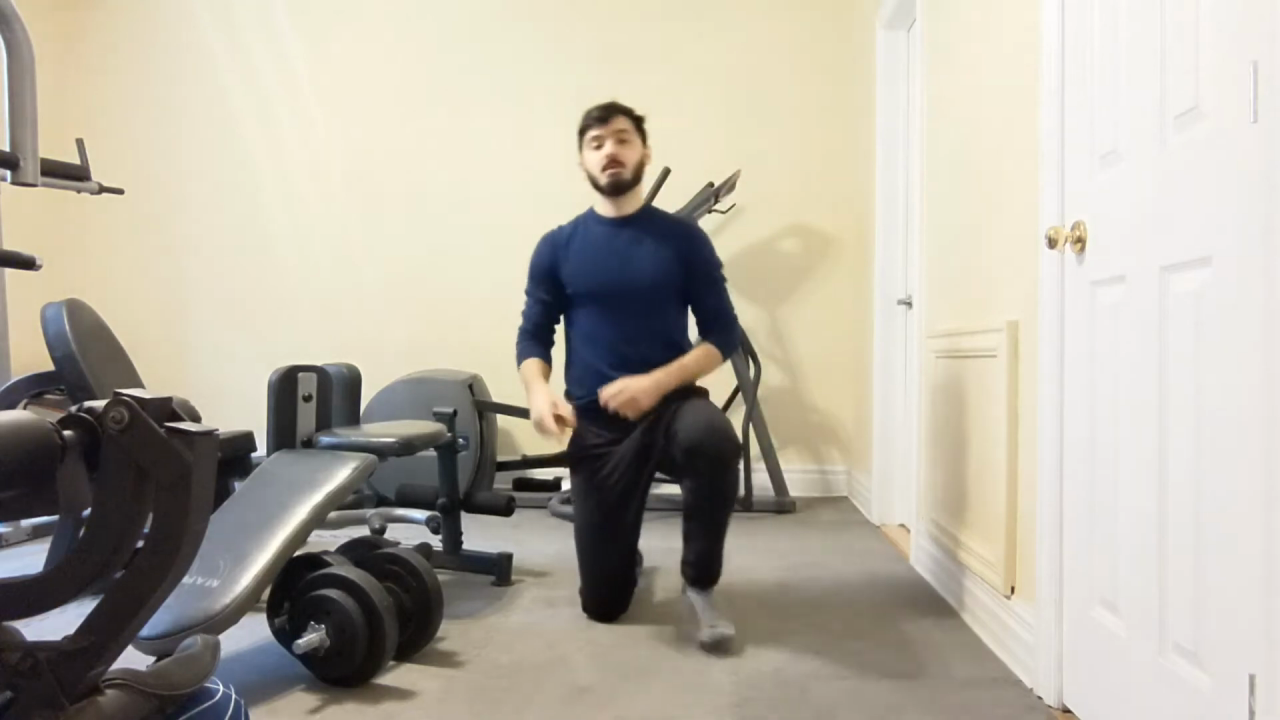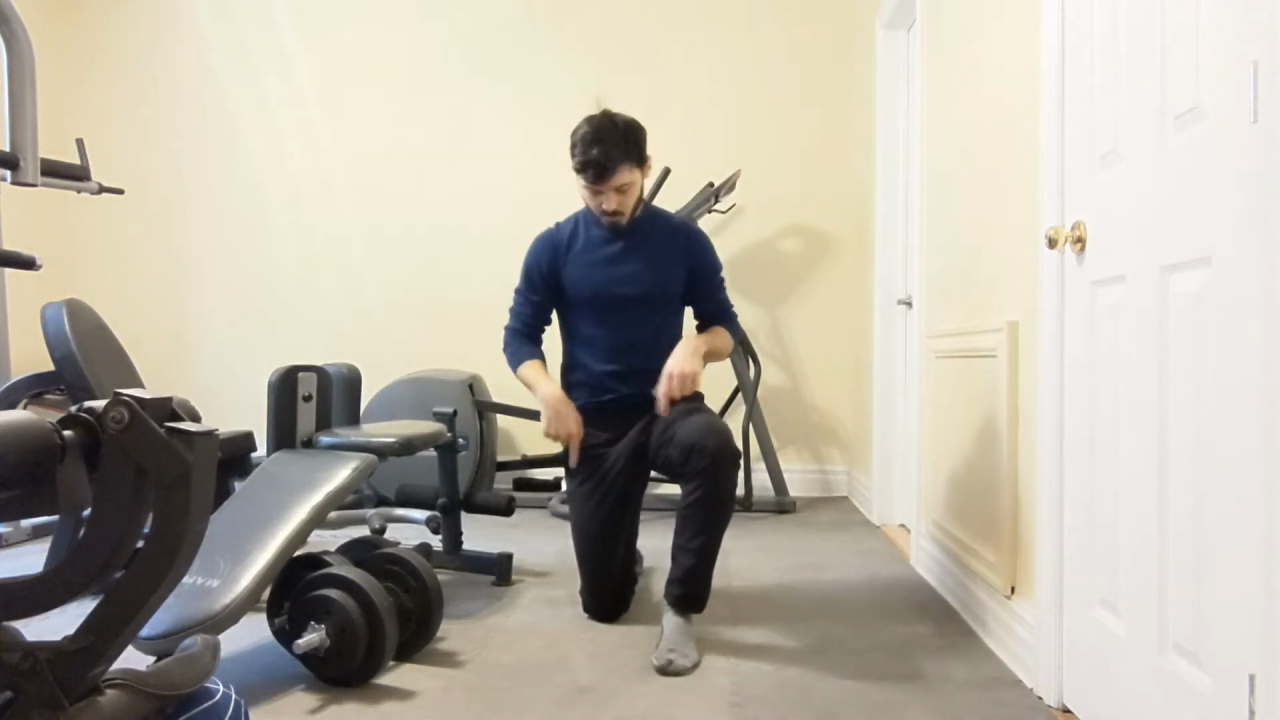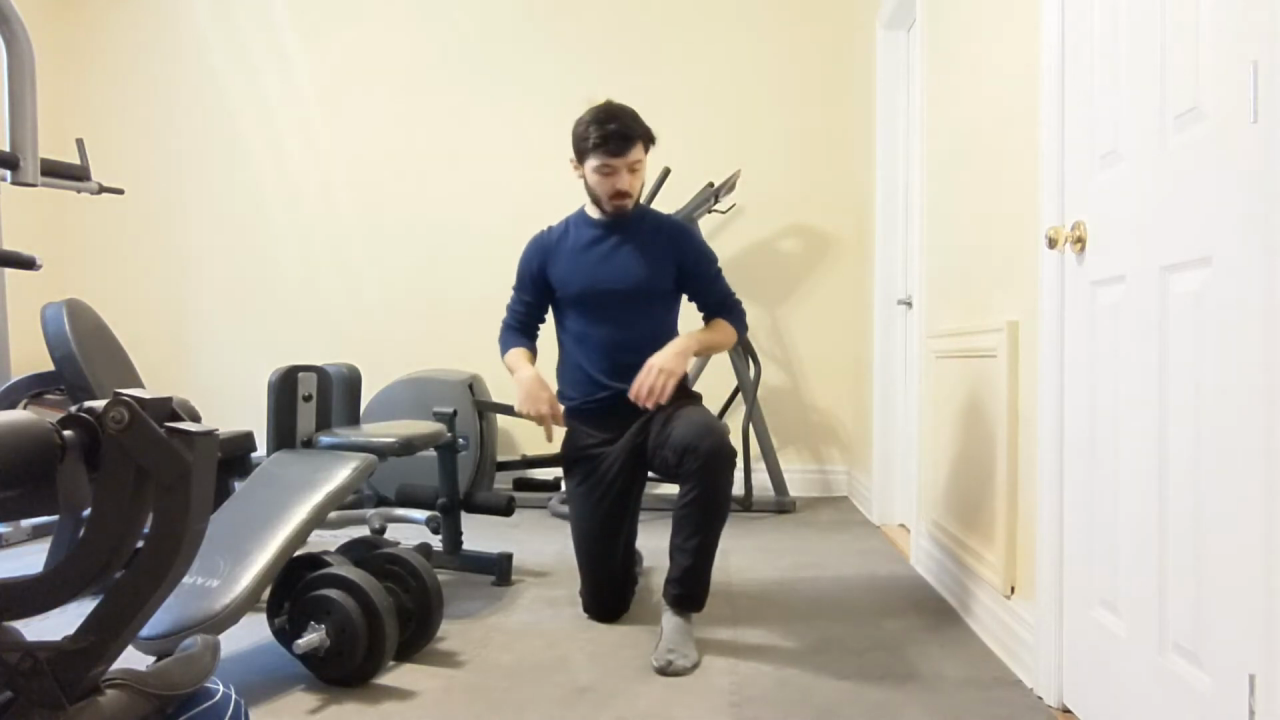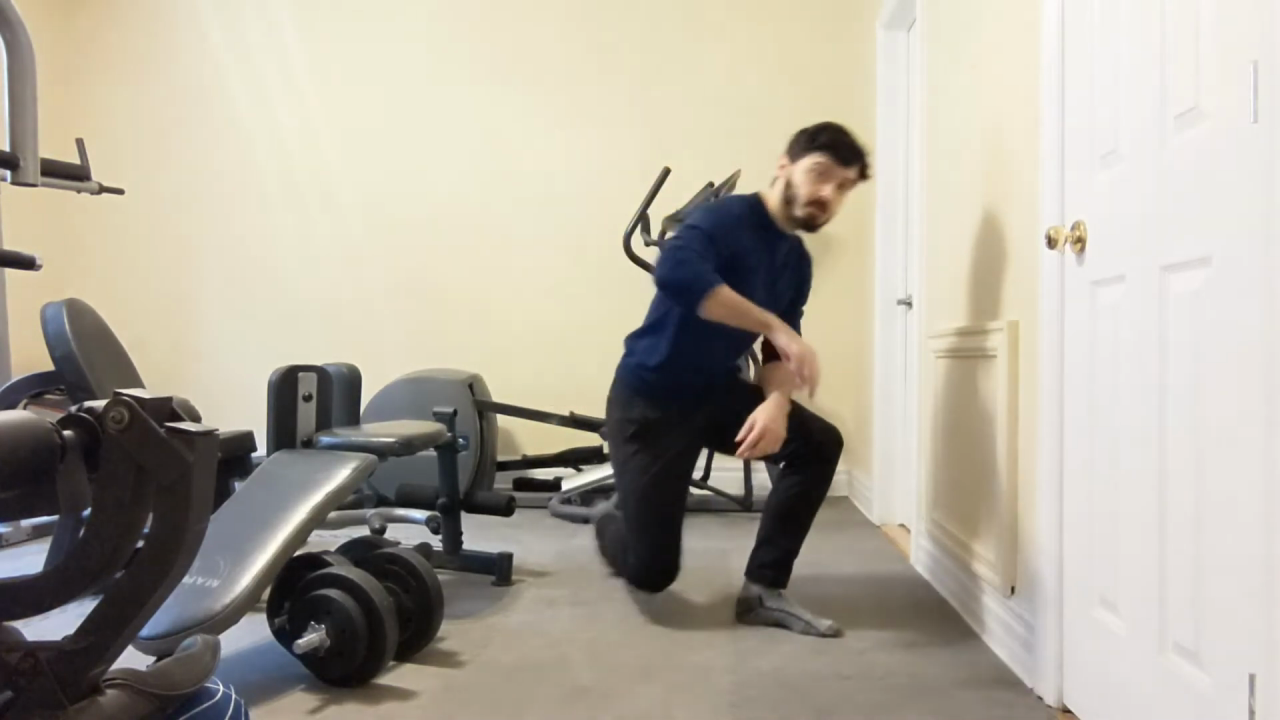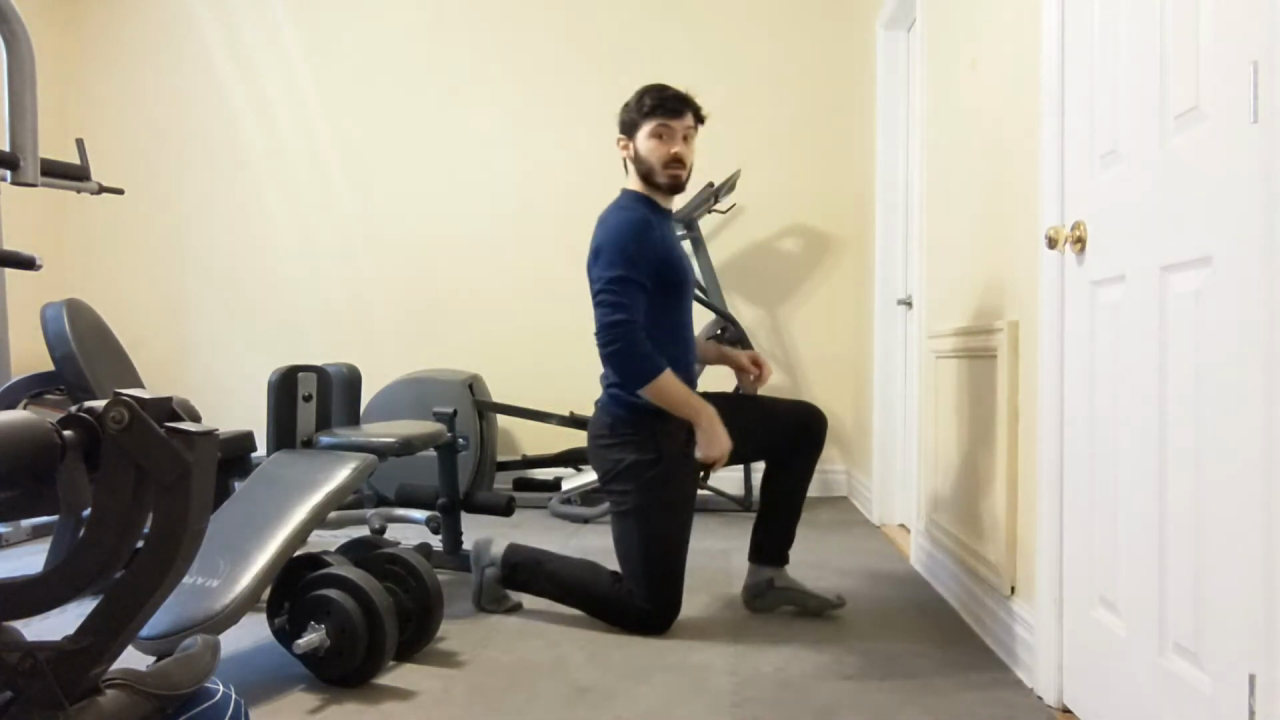
dt=1s
person 1, frame 1
left shoulder: (684, 240)
right shoulder: (558, 247)
left elbow: (722, 335)
right elbow: (533, 337)
left wrist: (656, 382)
right wrist: (539, 394)
left hip: (669, 402)
right hip: (595, 426)
left knee: (715, 441)
right knee: (603, 603)
left ankle: (699, 585)
right ankle: (628, 557)
person 1, frame 2
left shoulder: (684, 241)
right shoulder: (553, 248)
left elbow: (725, 326)
right elbow: (520, 335)
left wrist: (696, 347)
right wrist: (548, 393)
left hip: (666, 408)
right hip: (595, 424)
left knee: (716, 447)
right knee: (603, 602)
left ankle: (680, 609)
right ankle: (626, 559)
person 1, frame 3
left shoulder: (675, 237)
right shoulder: (547, 249)
left elbow: (730, 317)
right elbow: (516, 328)
left wrist: (684, 346)
right wrist: (525, 372)
left hip: (661, 405)
right hip: (590, 424)
left knee: (711, 447)
right knee: (603, 604)
left ankle: (679, 609)
right ankle: (626, 557)
person 1, frame 4
left shoulder: (797, 261)
right shoulder: (725, 219)
left elbow: (780, 356)
right elbow: (675, 271)
left wrist: (778, 402)
right wrist: (775, 329)
left hip: (716, 392)
right hip: (648, 397)
left knee: (821, 443)
right knee: (651, 571)
left ankle: (762, 591)
right ankle: (614, 521)
person 1, frame 5
left shoulder: (657, 222)
right shoulder: (627, 226)
right elbow: (622, 346)
left wrist: (727, 355)
right wrist: (703, 418)
left hip: (670, 417)
right hip: (639, 434)
left knee: (804, 424)
right knee: (651, 611)
left ankle: (767, 576)
right ankle: (504, 562)
